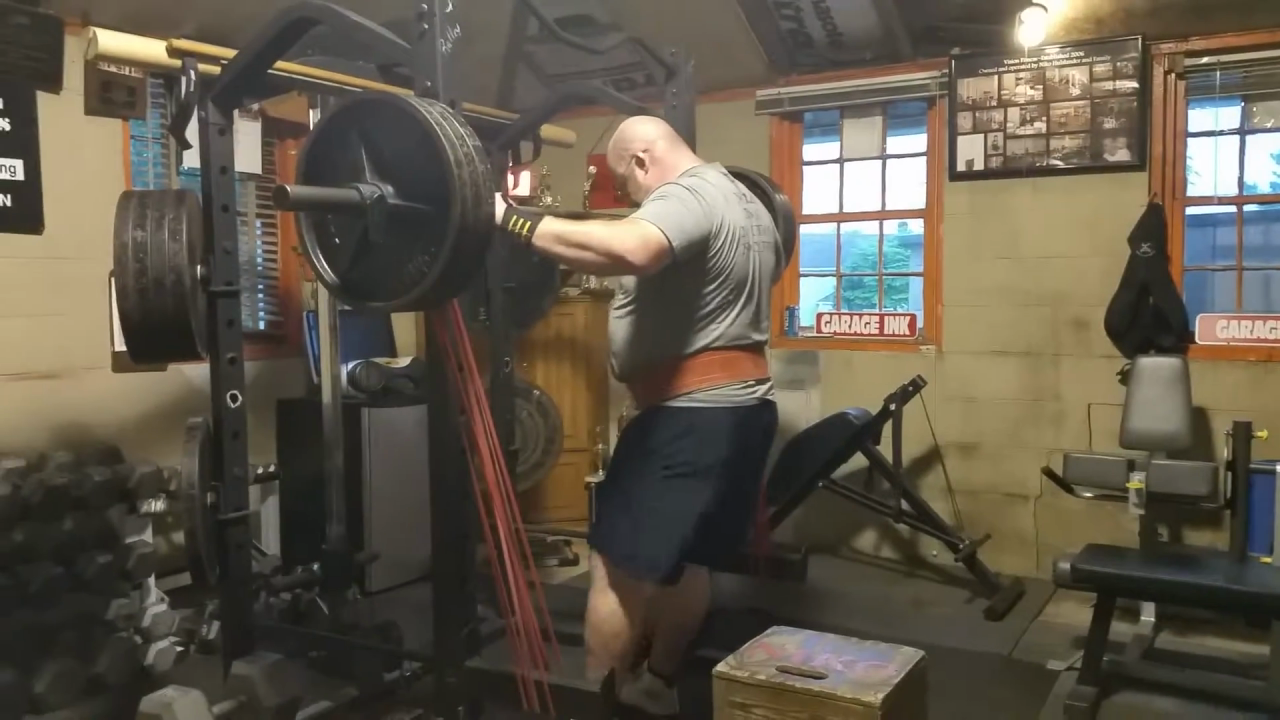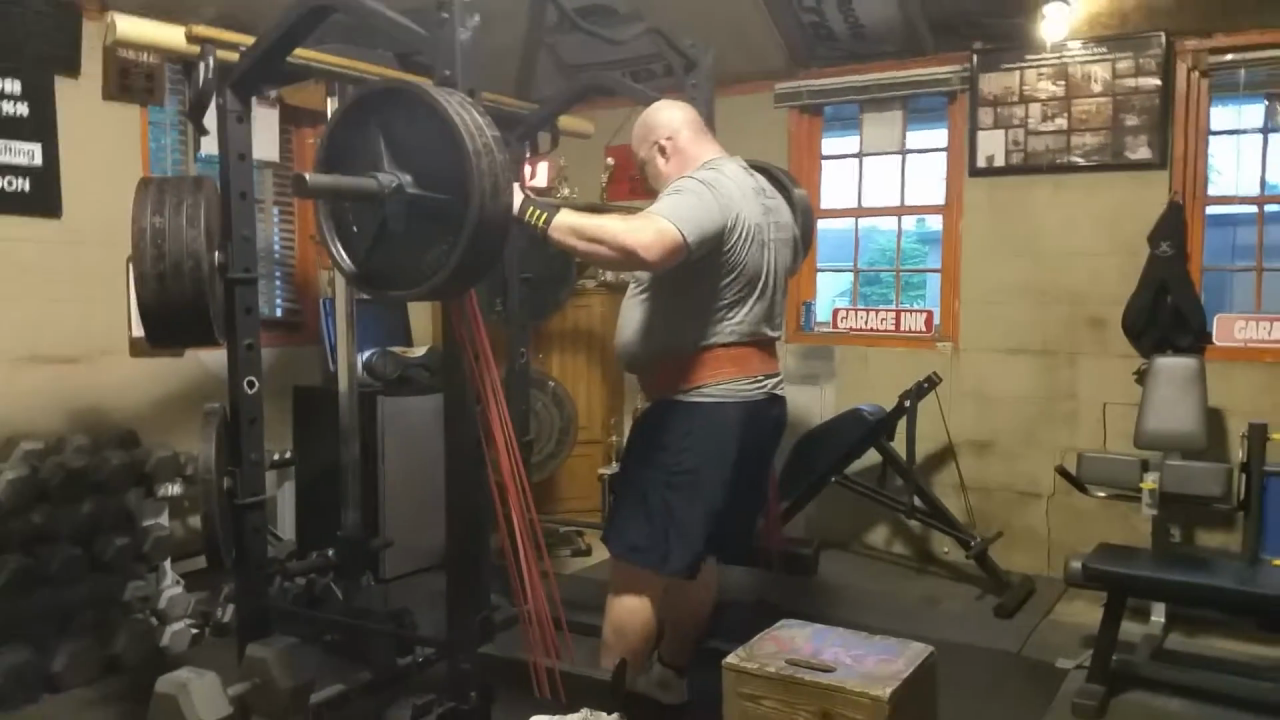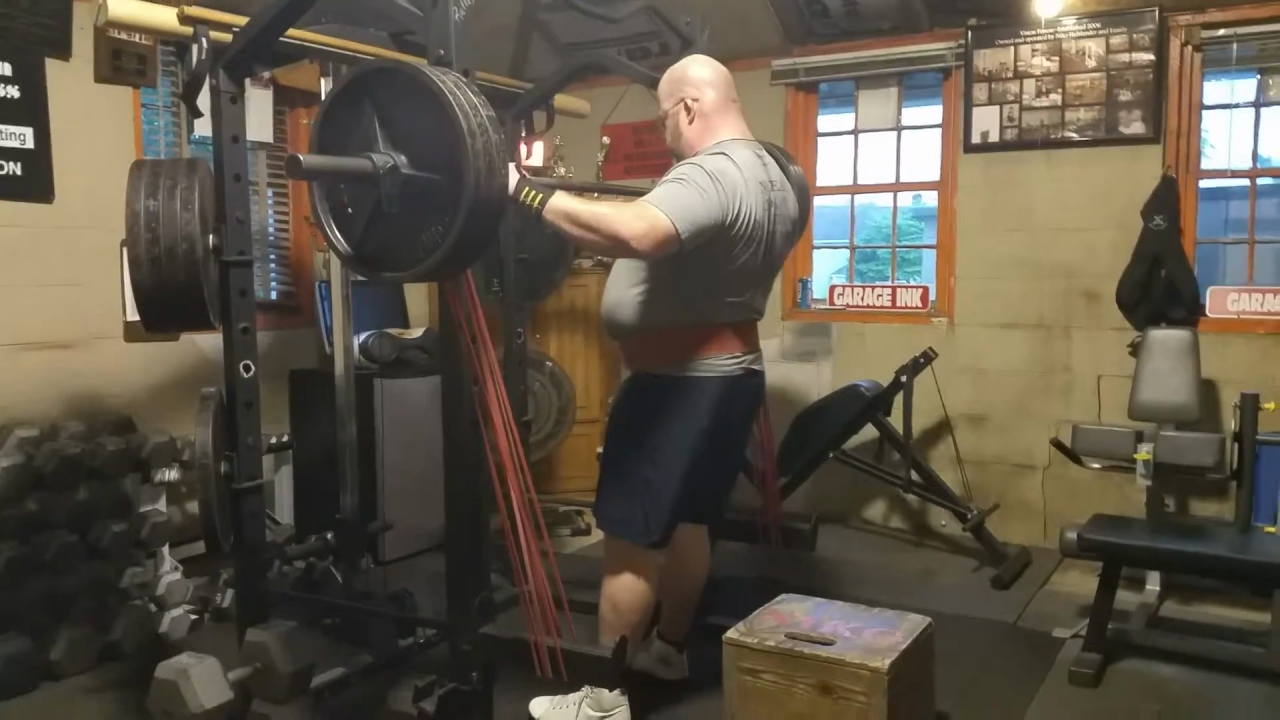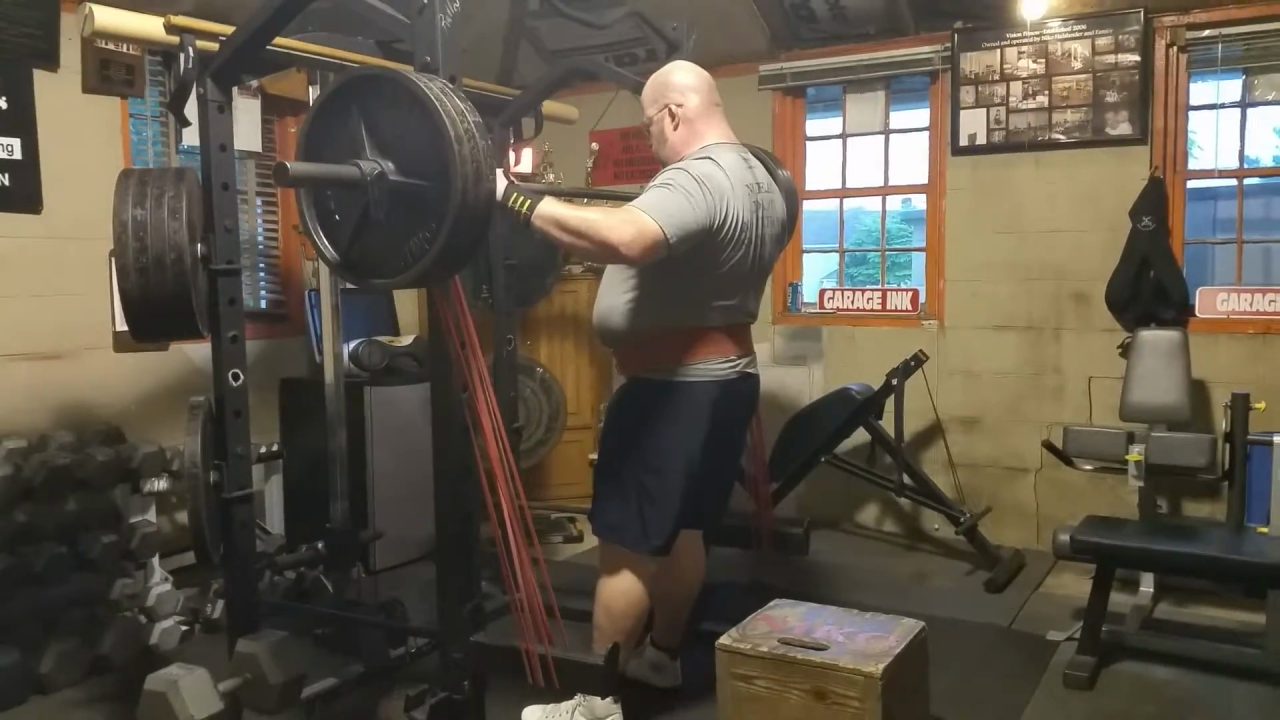
dt=0.5s
person 1, frame 1
left shoulder: (686, 197)
right shoulder: (744, 200)
left elbow: (628, 248)
left wrist: (517, 220)
left hip: (693, 412)
right hip: (744, 403)
left knee: (620, 567)
right knee: (682, 558)
person 1, frame 2
left shoulder: (705, 190)
right shoulder: (766, 196)
left elbow: (642, 244)
left wrist: (534, 212)
left hip: (702, 407)
right hip: (753, 398)
left knee: (639, 562)
right knee: (693, 551)
person 1, frame 3
left shoulder: (710, 176)
right shoulder: (773, 178)
left elbow: (635, 233)
left wrist: (528, 193)
left hip: (679, 381)
right hip: (731, 371)
left knee: (631, 538)
right knee: (685, 521)
right ankle: (667, 649)
person 1, frame 4
left shoulder: (696, 180)
right shoulder: (760, 180)
left elbow: (624, 238)
left wrist: (518, 199)
left hip: (675, 386)
right hip: (726, 376)
left knee: (627, 544)
right knee: (679, 528)
right ankle: (661, 658)
